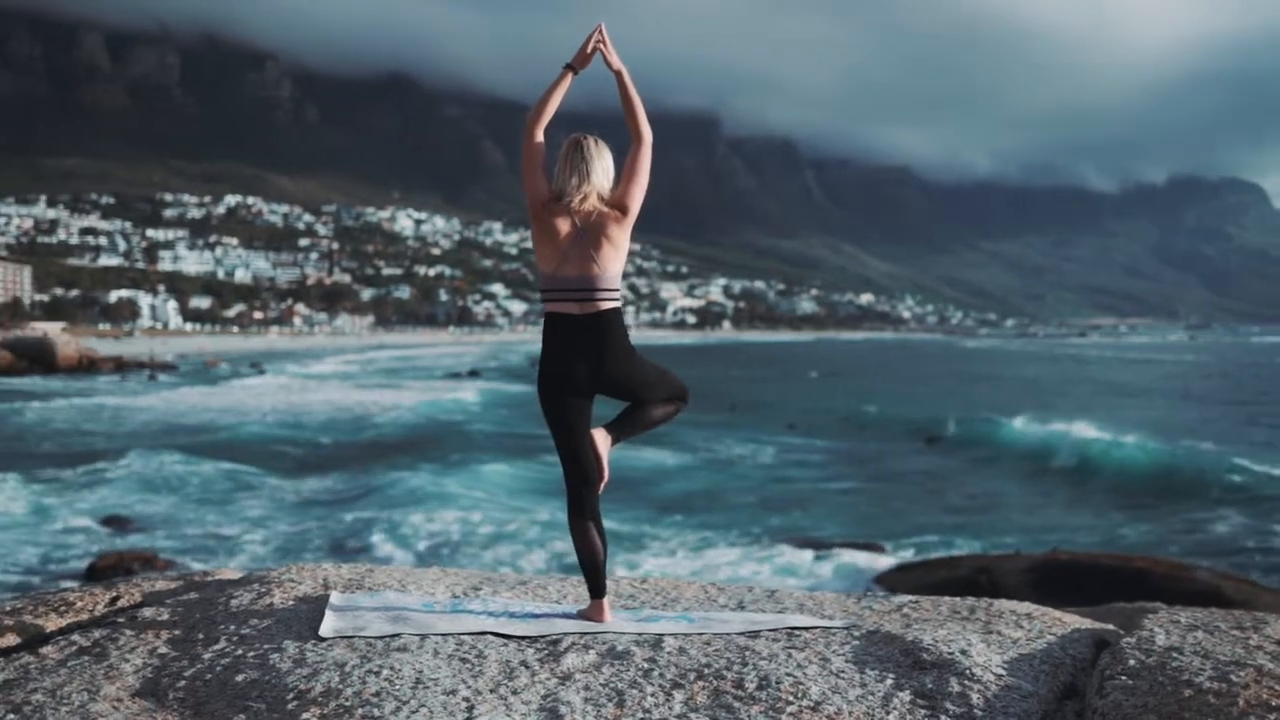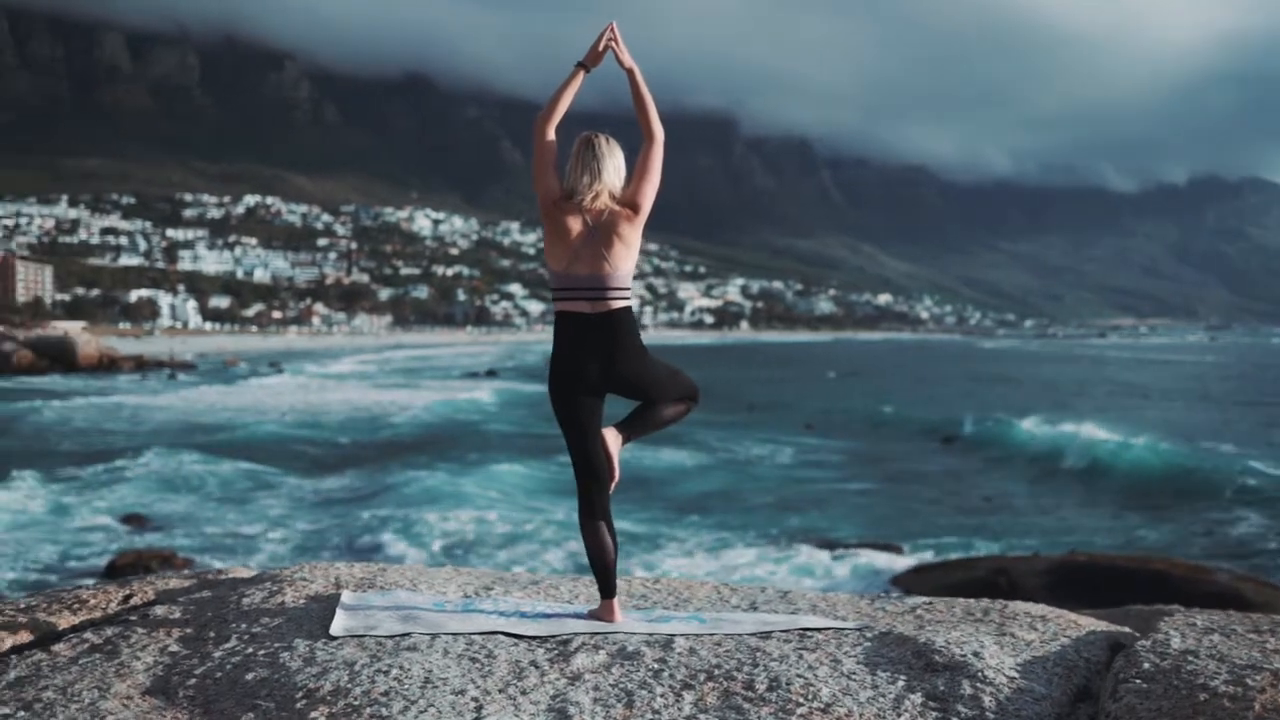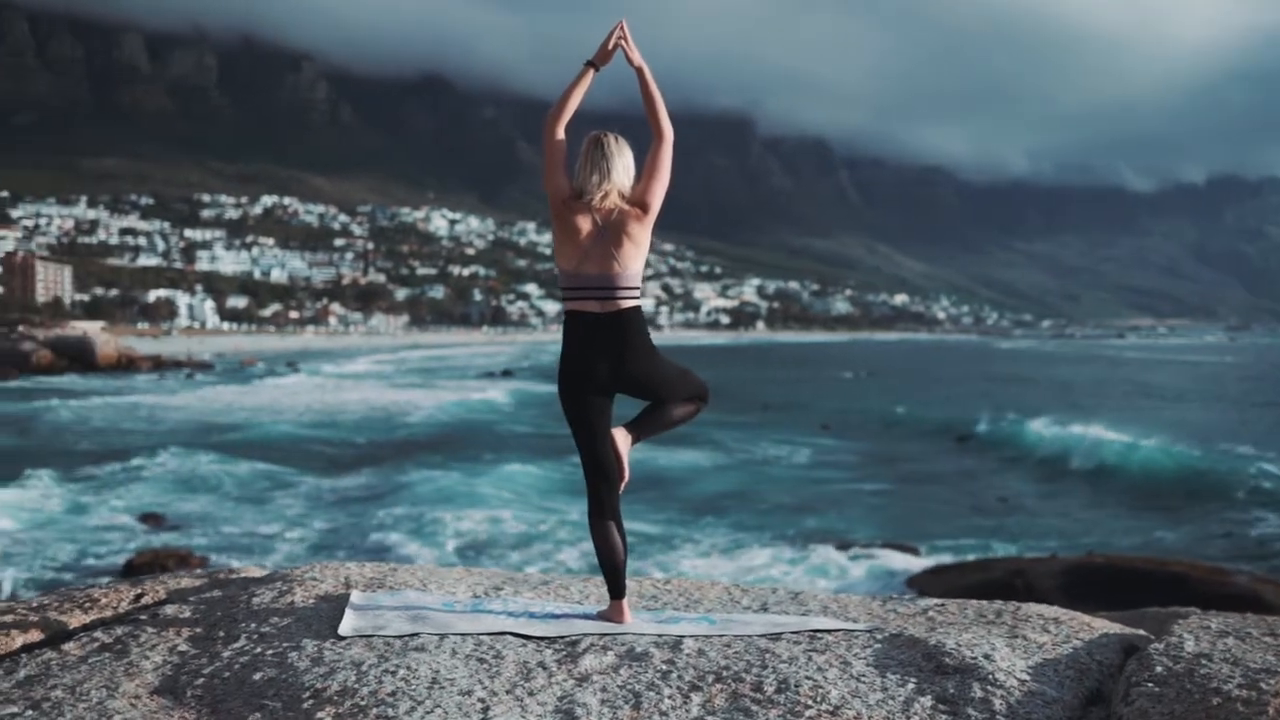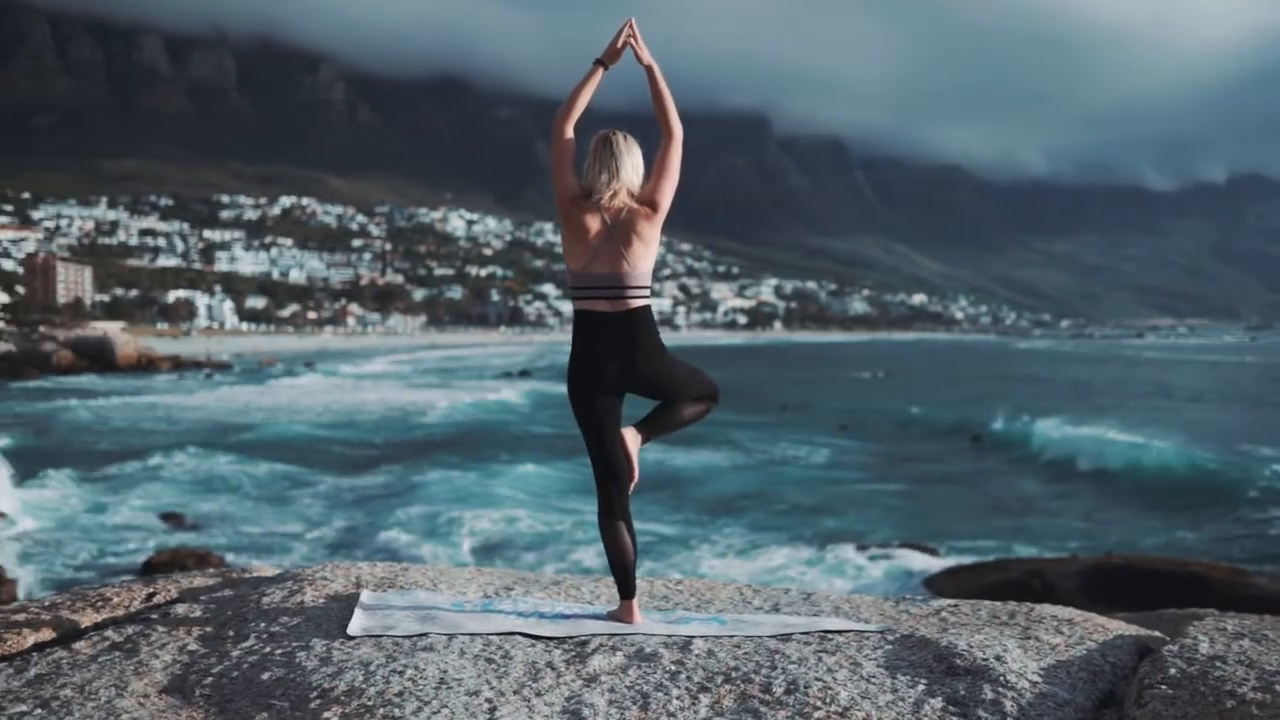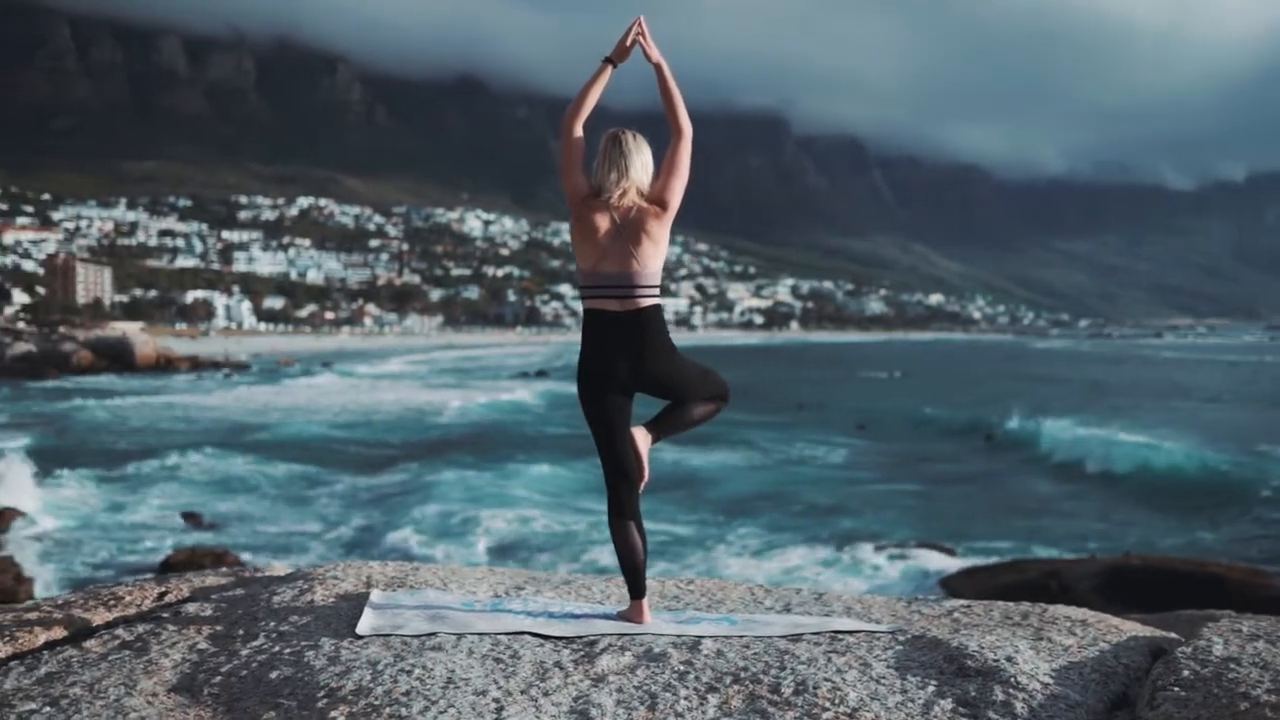
dt=0.2s
person 1, frame 1
left shoulder: (543, 216)
right shoulder: (619, 217)
left elbow: (532, 131)
right elbow: (644, 138)
left wrist: (573, 67)
right wrist: (616, 67)
left hip: (559, 360)
right hip: (610, 354)
left knee: (580, 488)
right knee: (675, 393)
left ankle: (598, 604)
right ankle: (609, 436)
person 1, frame 2
left shoulder: (555, 214)
right shoulder: (631, 215)
left elbow: (544, 130)
right elbow: (656, 136)
left wrist: (586, 65)
right wrist: (628, 65)
left hip: (571, 359)
right hip: (621, 353)
left knee: (591, 487)
right knee: (686, 392)
left ankle: (608, 604)
right ankle: (619, 434)
person 1, frame 3
left shoulder: (564, 214)
right shoulder: (640, 215)
left elbow: (554, 129)
right elbow: (665, 136)
left wrist: (594, 64)
right wrist: (638, 64)
left hip: (580, 358)
right hip: (630, 352)
left knee: (601, 488)
right knee: (695, 393)
left ankle: (618, 605)
right ankle: (628, 435)
person 1, frame 4
left shoulder: (573, 213)
right shoulder: (649, 214)
left elbow: (562, 128)
right elbow: (674, 134)
left wrist: (604, 62)
right wrist: (648, 62)
left hip: (589, 358)
right hip: (640, 352)
left knee: (611, 488)
right knee: (705, 392)
left ankle: (629, 606)
right ankle: (639, 435)
person 1, frame 5
left shoulder: (583, 212)
right shoulder: (658, 213)
left elbow: (571, 127)
right elbow: (684, 132)
left wrist: (613, 60)
right wrist: (656, 60)
left hip: (599, 357)
right hip: (650, 351)
left knee: (620, 487)
right knee: (716, 391)
left ankle: (638, 606)
right ankle: (649, 434)
